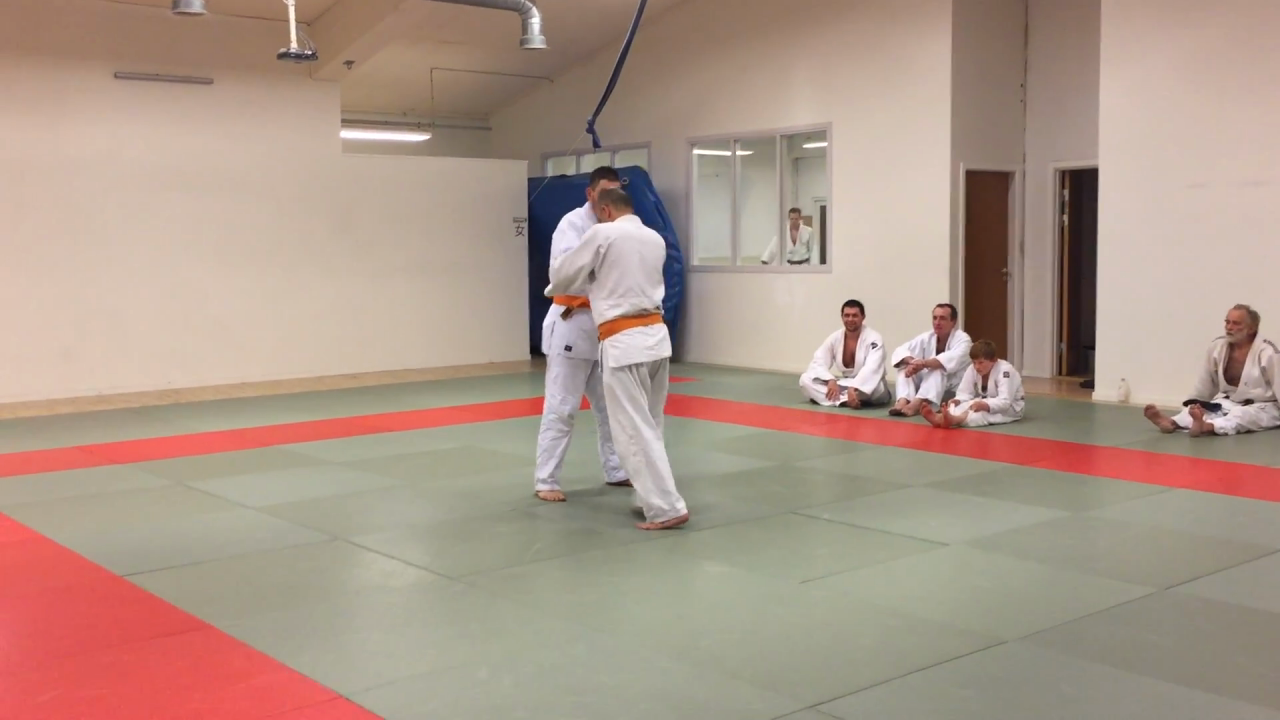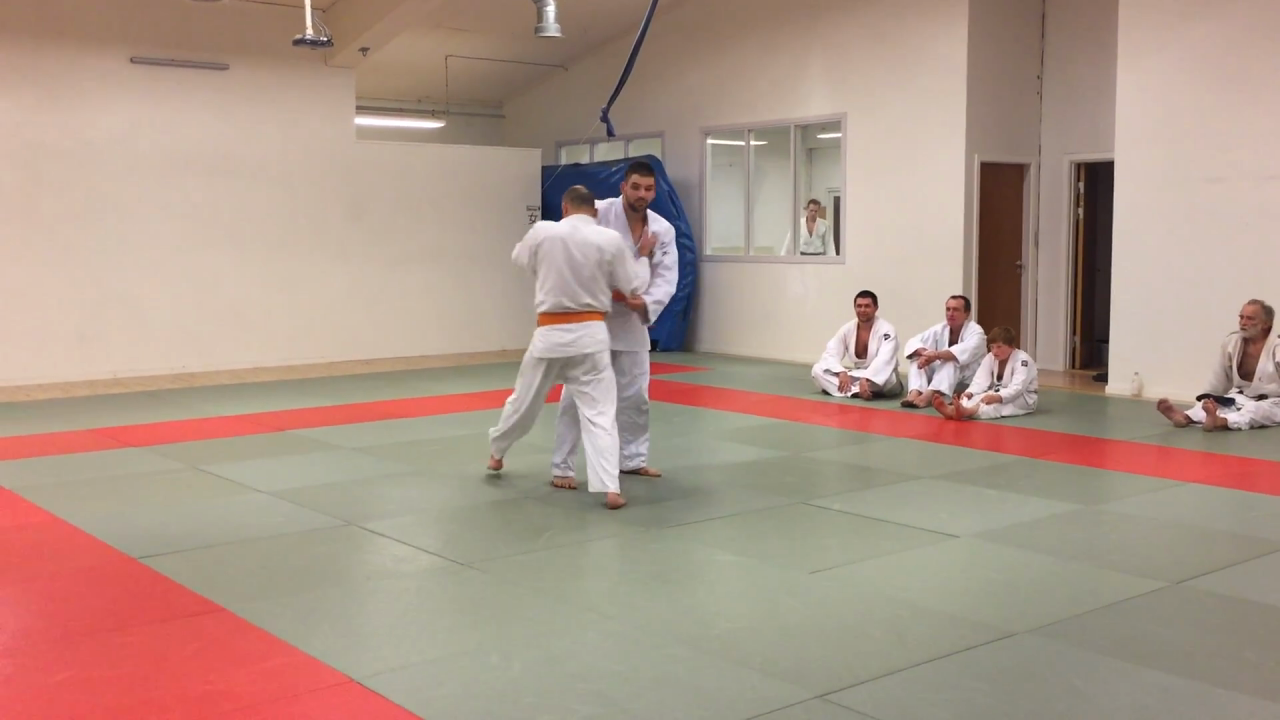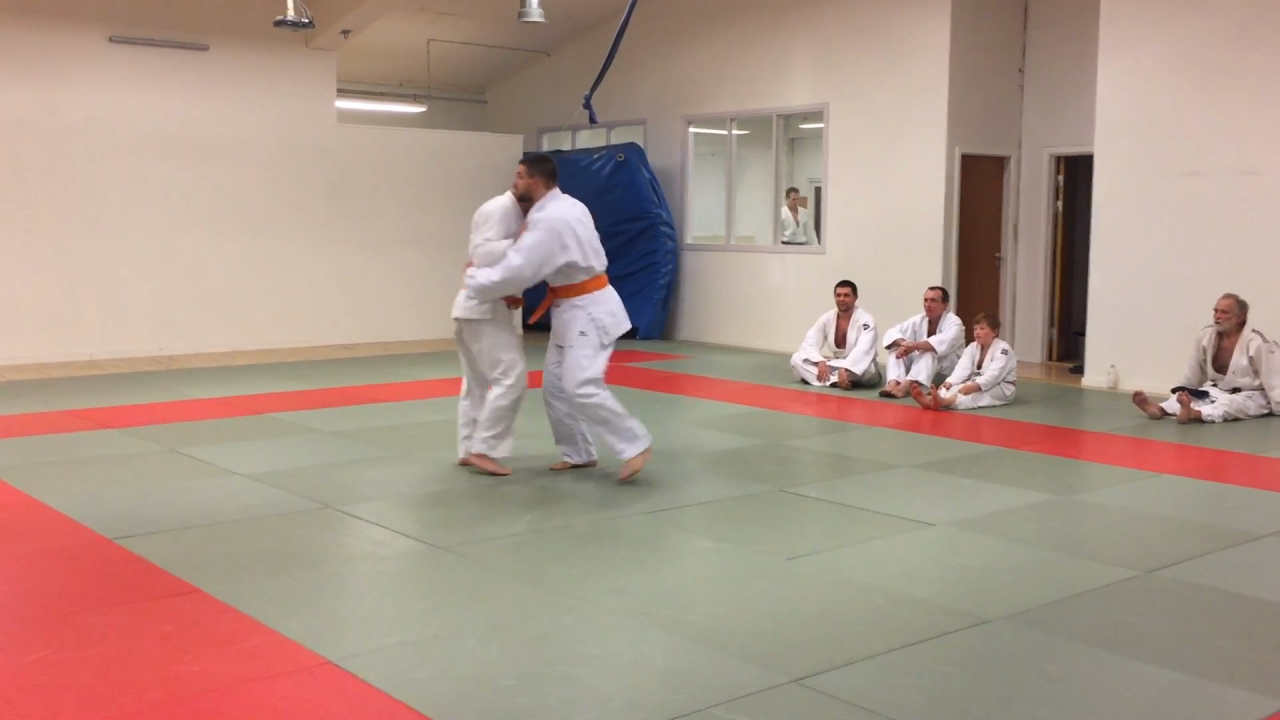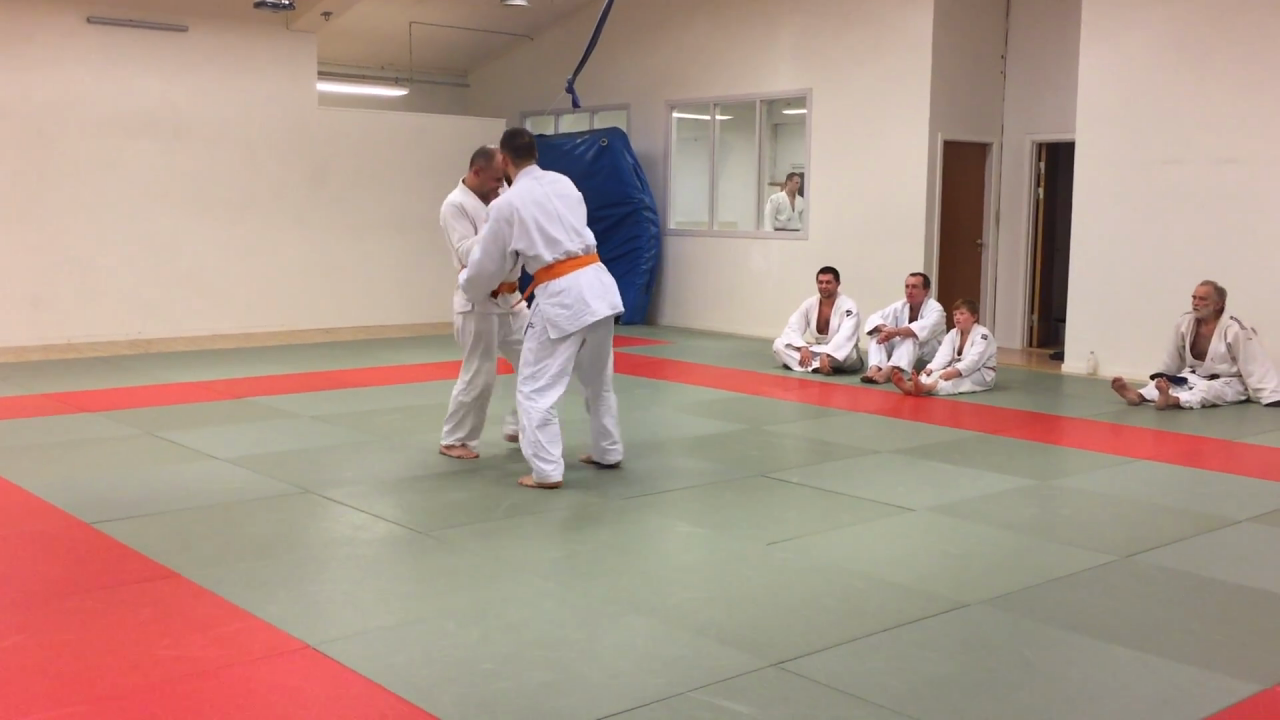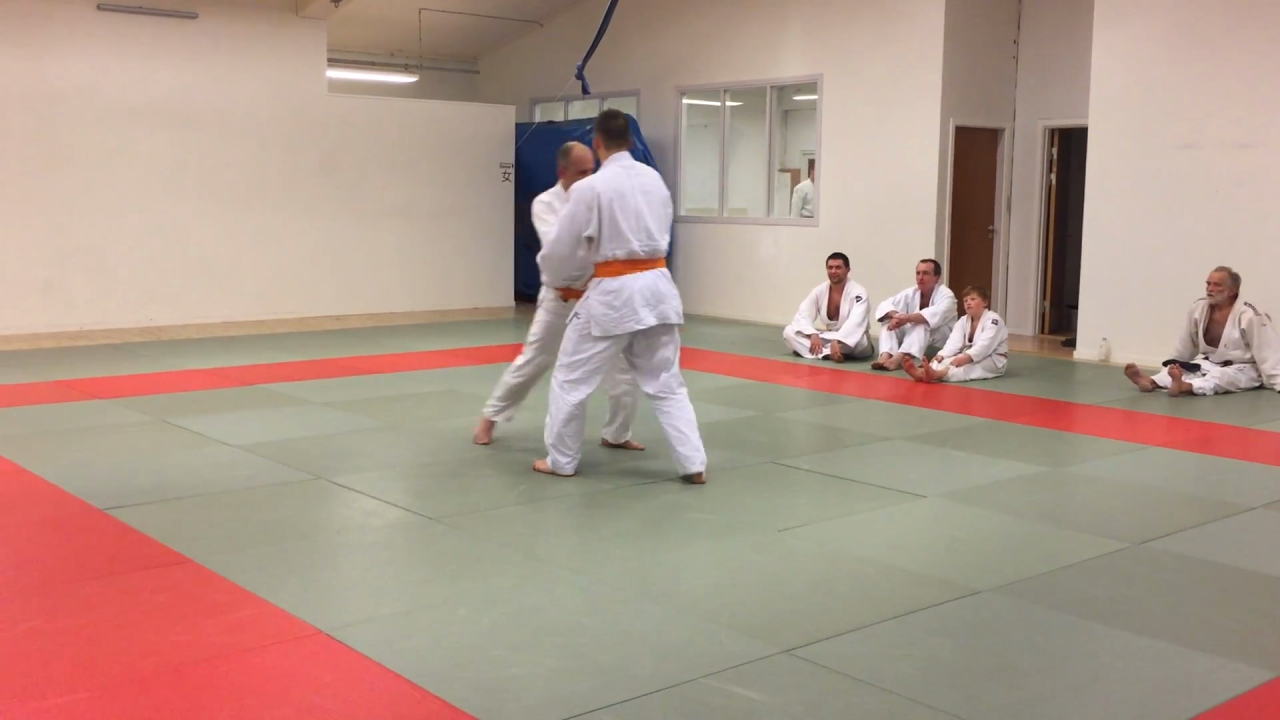
dt=0.5s
person 1, frame 1
right shoulder: (573, 223)
right hip: (572, 323)
left knee: (613, 404)
right knee: (561, 407)
left ankle: (618, 471)
right ankle: (546, 481)
person 1, frame 2
left shoulder: (662, 230)
right shoulder: (599, 213)
left elbow: (666, 277)
left wrist: (645, 303)
left hip: (631, 318)
left knee: (635, 395)
left ankle: (633, 459)
right ankle: (563, 467)
person 1, frame 3
left shoulder: (549, 221)
right shoulder: (566, 206)
left elbow: (516, 271)
left wrist: (473, 278)
left hip: (589, 308)
right hip: (571, 306)
left knee: (581, 387)
right knee: (555, 385)
left ankle: (635, 444)
right ankle: (579, 453)
person 1, frame 4
left shoulder: (506, 205)
right shoulder: (564, 183)
left elbow: (489, 266)
left wrist: (469, 287)
left hip: (561, 294)
right hip: (597, 282)
left knee: (536, 387)
right knee: (598, 378)
left ankle: (546, 471)
right ankle: (608, 452)
person 1, frame 5
left shoulder: (590, 188)
right shoulder: (654, 178)
left elbow: (562, 250)
left wrist: (551, 273)
left hip: (614, 292)
right hip: (657, 287)
left knee: (571, 378)
right knee: (666, 383)
left ankle: (561, 460)
right ankle: (693, 463)
person 2, frame 1
left shoulder: (602, 234)
right shoulder: (656, 239)
left elbow: (562, 278)
left wrist: (557, 273)
left hip: (623, 342)
right hip: (657, 334)
left knee: (635, 431)
right knee: (649, 425)
left ankle: (666, 510)
right ankle: (654, 498)
person 2, frame 2
left shoulder: (542, 232)
right shoulder: (610, 240)
left elbow: (520, 257)
right elbow: (635, 287)
right wrist: (643, 255)
left hip: (549, 333)
right hip: (590, 334)
left knee: (522, 403)
right knee: (600, 413)
left ankle: (497, 456)
right ankle: (609, 488)
person 2, frame 3
left shoulder: (511, 211)
right shoulder: (500, 210)
right elbow: (483, 256)
left hip: (479, 306)
right hip: (482, 305)
left knee: (477, 383)
right knee: (510, 379)
left ankle: (469, 450)
right ankle: (482, 450)
person 2, frame 4
left shoulder: (499, 192)
right shoulder: (454, 205)
right elbow: (470, 255)
left hip: (509, 297)
right hip: (476, 302)
right knee: (480, 375)
left ankle: (517, 427)
right ankle: (454, 440)
person 2, frame 5
right shoulder: (545, 203)
right hip: (561, 301)
left knee: (622, 368)
right knee: (531, 364)
left ankle: (617, 434)
right ankle: (490, 417)
